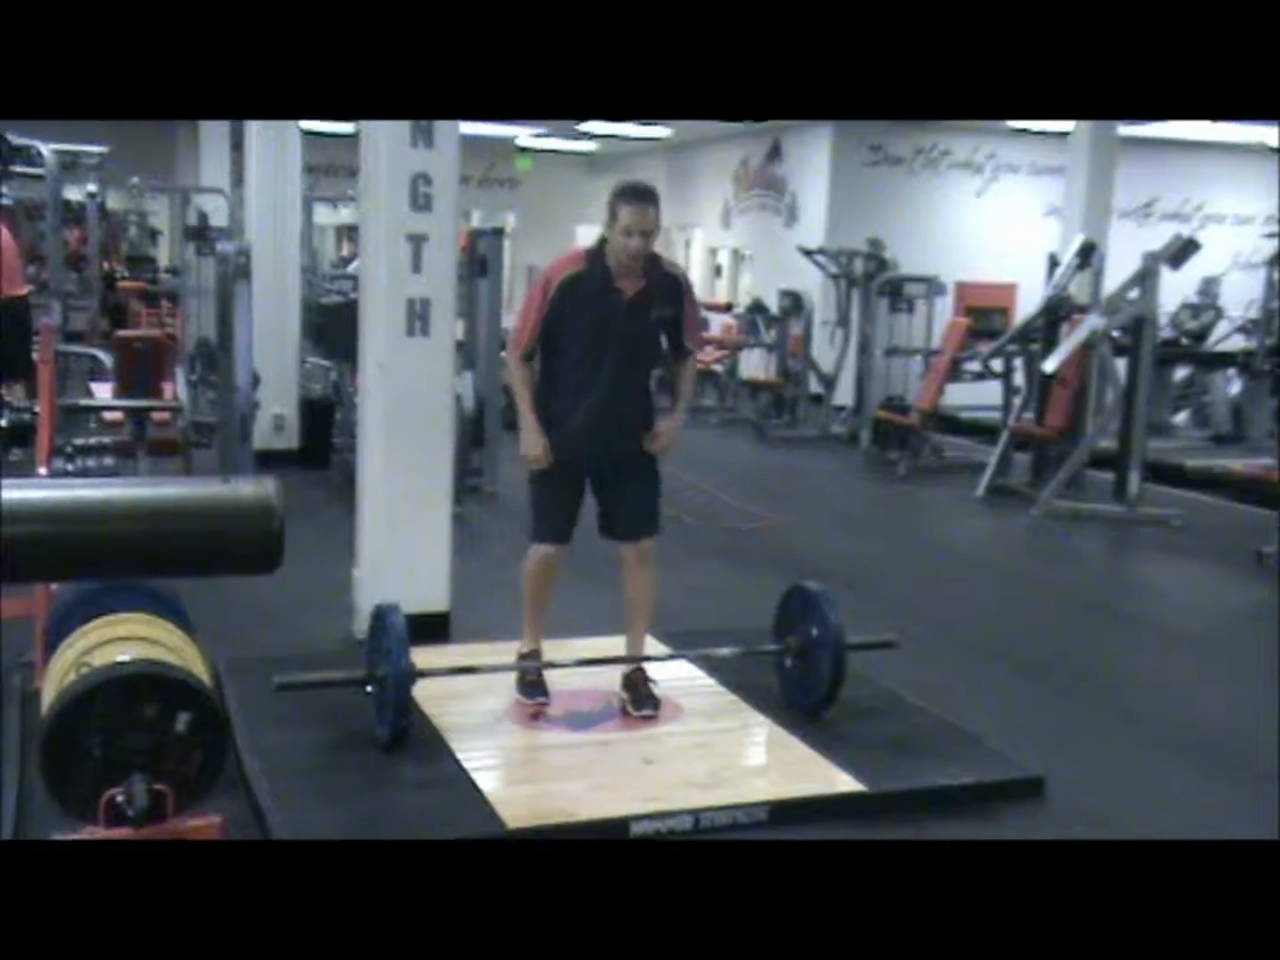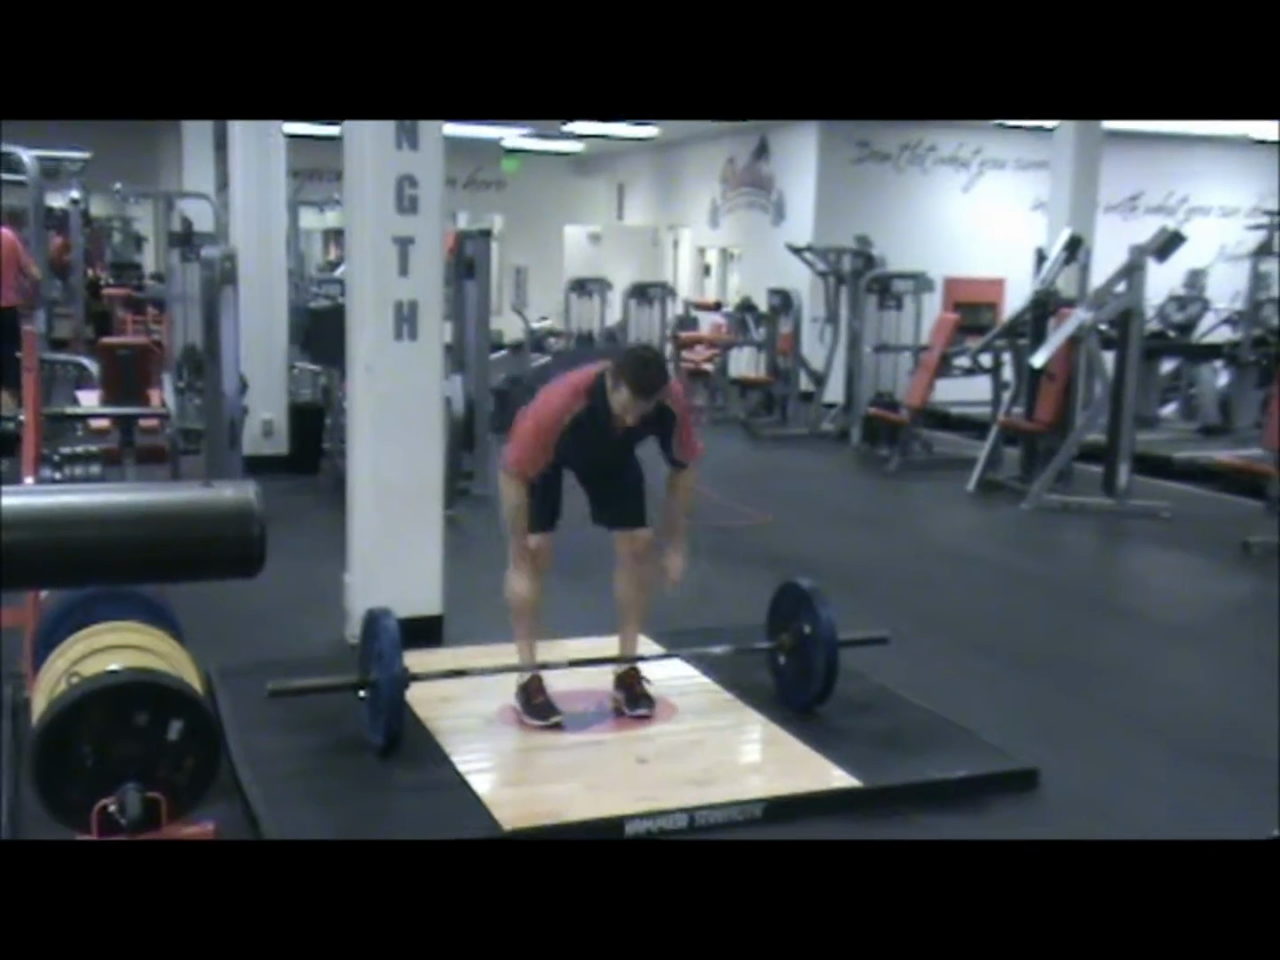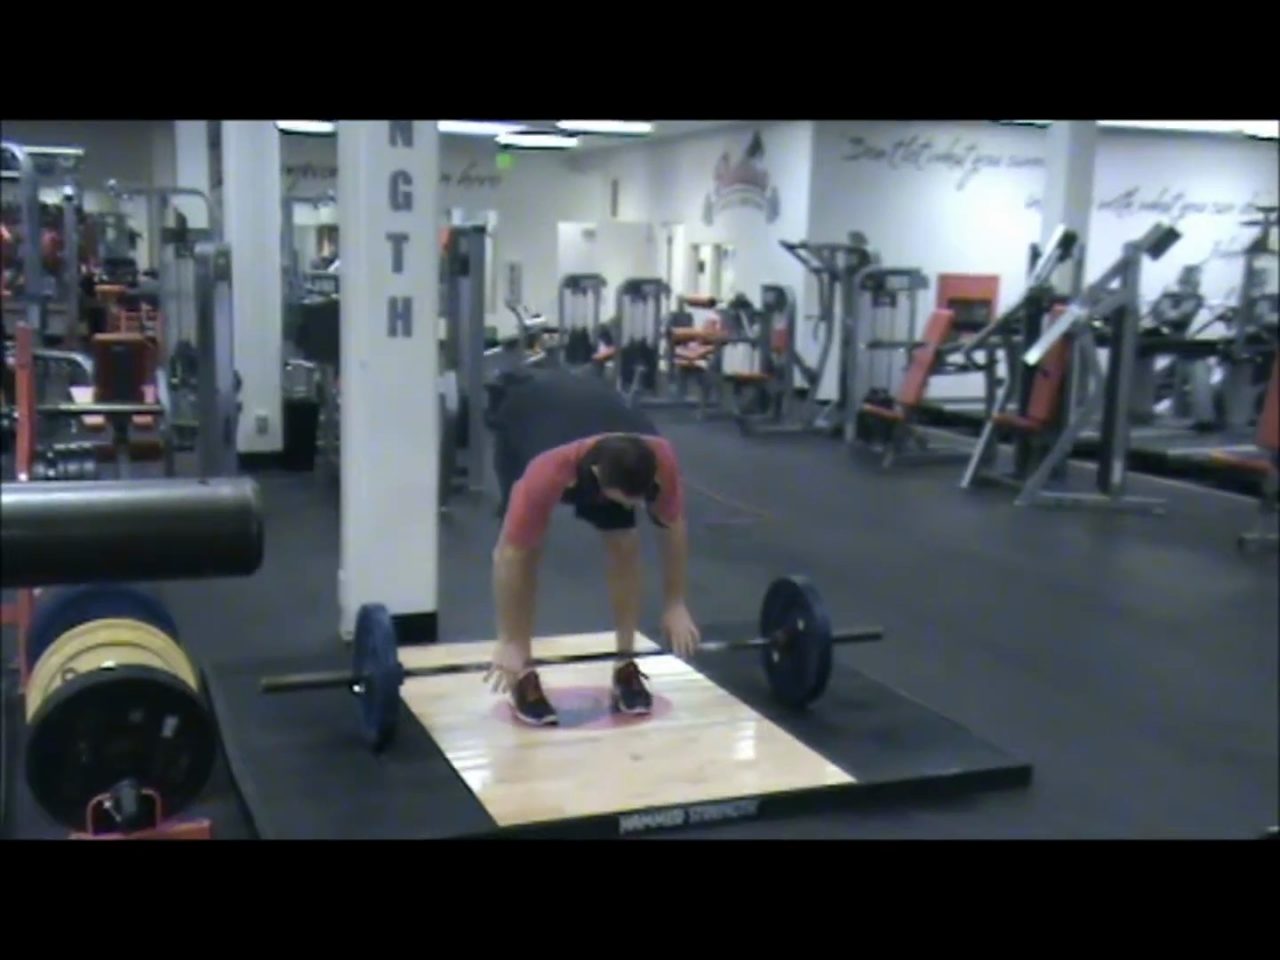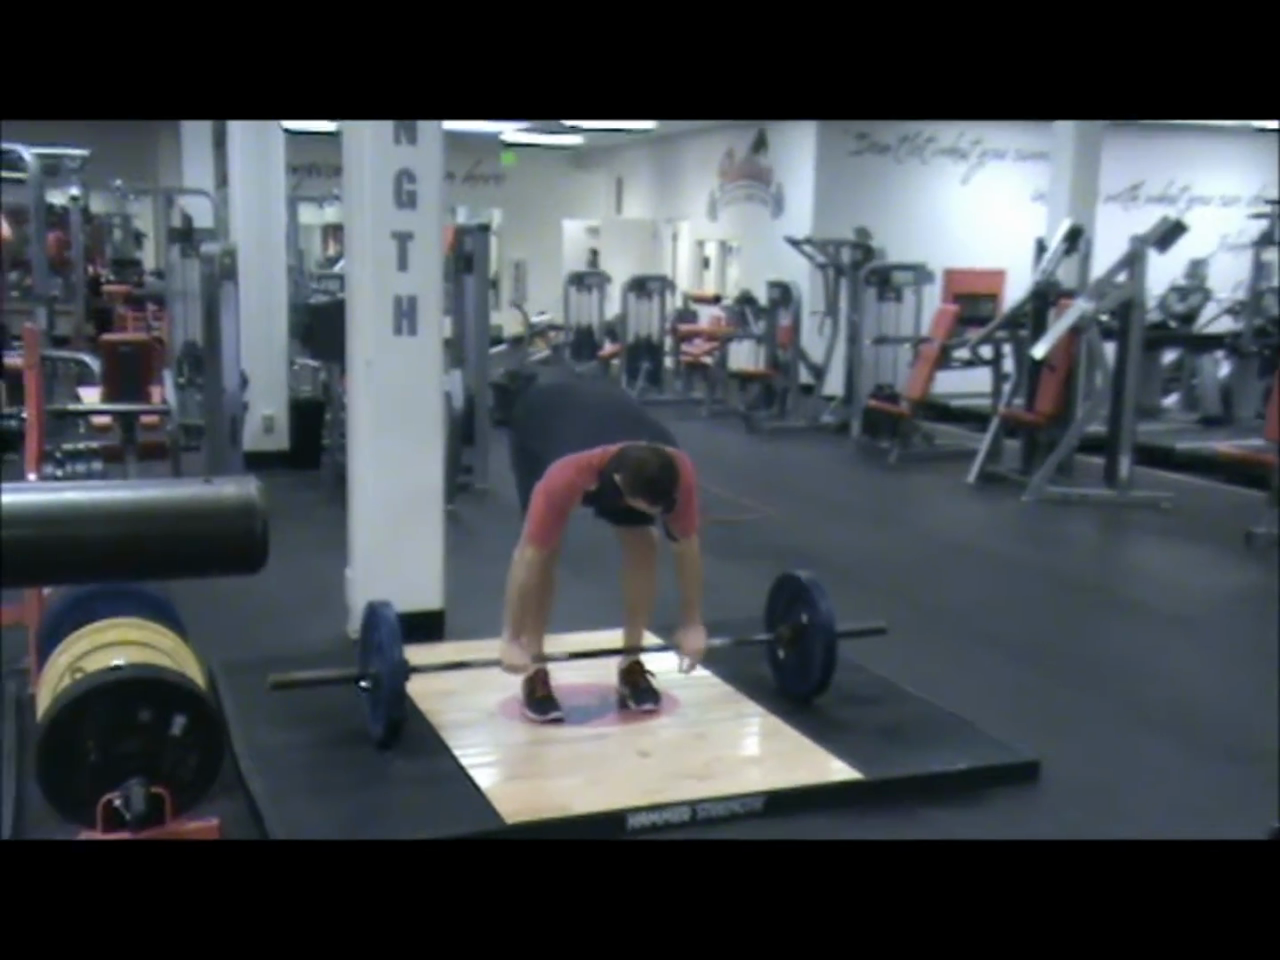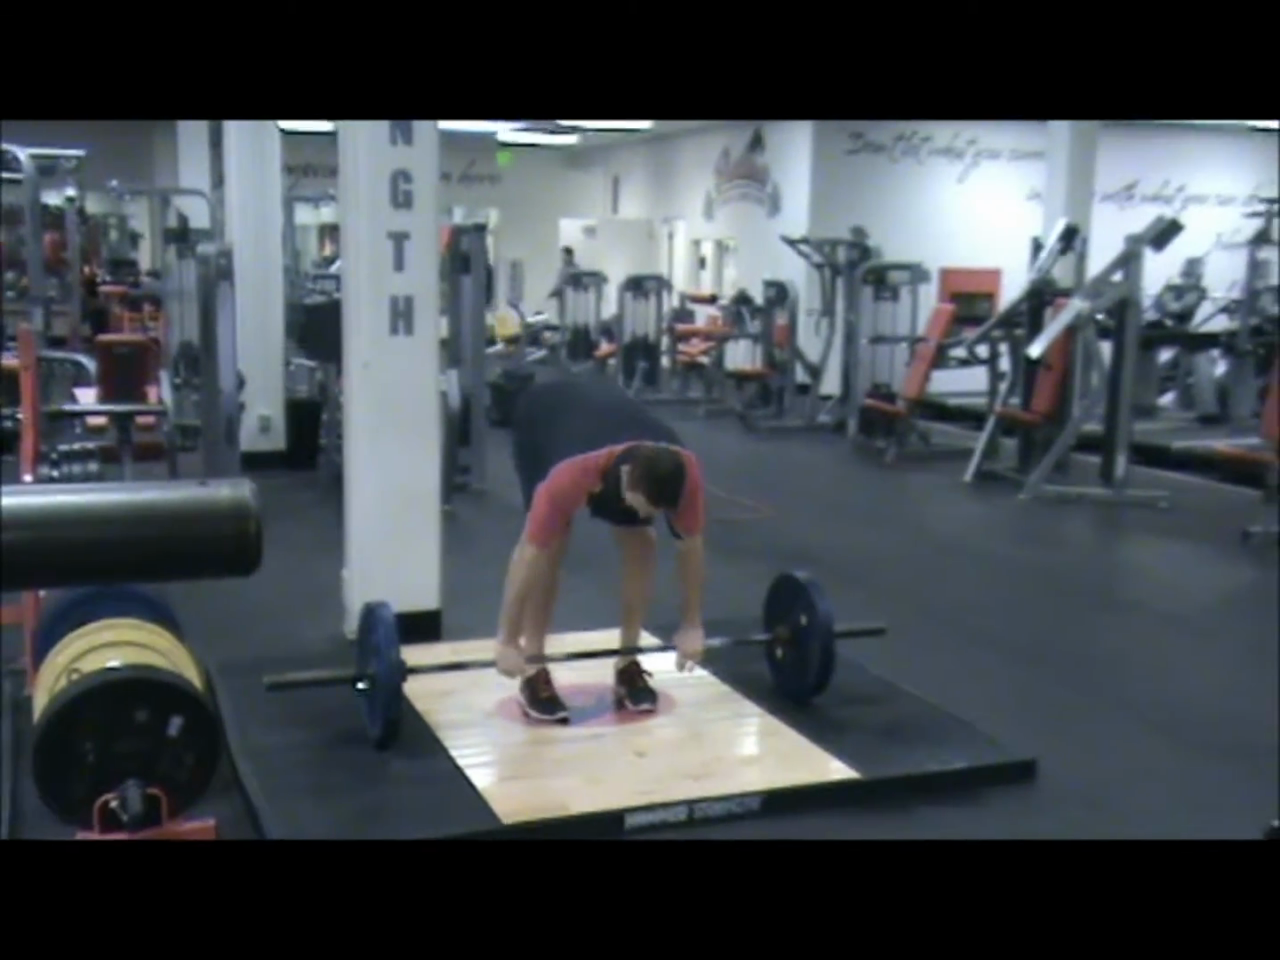
dt=0.4s
person 1, frame 1
left shoulder: (673, 284)
right shoulder: (563, 277)
left elbow: (685, 354)
right elbow: (519, 354)
left wrist: (676, 413)
right wrist: (529, 427)
left hip: (631, 438)
right hip: (561, 438)
left knee: (640, 549)
right knee: (547, 549)
left ankle: (635, 669)
right ankle: (529, 655)
person 1, frame 2
left shoulder: (673, 401)
right shoulder: (559, 402)
left elbow: (683, 465)
right elbow: (512, 474)
left wrist: (675, 545)
right wrist: (516, 565)
left hip: (610, 452)
right hip: (537, 453)
left knee: (636, 542)
right knee: (536, 545)
left ankle: (626, 669)
right ankle: (528, 678)
person 1, frame 3
left shoulder: (659, 458)
right shoulder: (548, 471)
left elbow: (674, 527)
right elbow: (508, 554)
left wrist: (676, 605)
right wrist: (507, 642)
left knee: (625, 545)
right knee: (528, 548)
left ankle: (625, 666)
right ankle: (524, 677)
person 1, frame 4
left shoulder: (678, 471)
right shoulder: (568, 474)
left elbow: (686, 545)
right elbow: (528, 554)
left wrist: (692, 625)
right wrist: (511, 640)
left knee: (644, 542)
right knee: (546, 547)
left ankle: (631, 664)
right ankle: (535, 673)
person 1, frame 5
left shoulder: (684, 470)
right shoulder: (572, 474)
left elbow: (690, 543)
right elbow: (528, 554)
left wrist: (692, 625)
right wrist: (507, 642)
left knee: (642, 543)
right knee: (551, 546)
left ankle: (627, 665)
right ankle: (534, 674)
